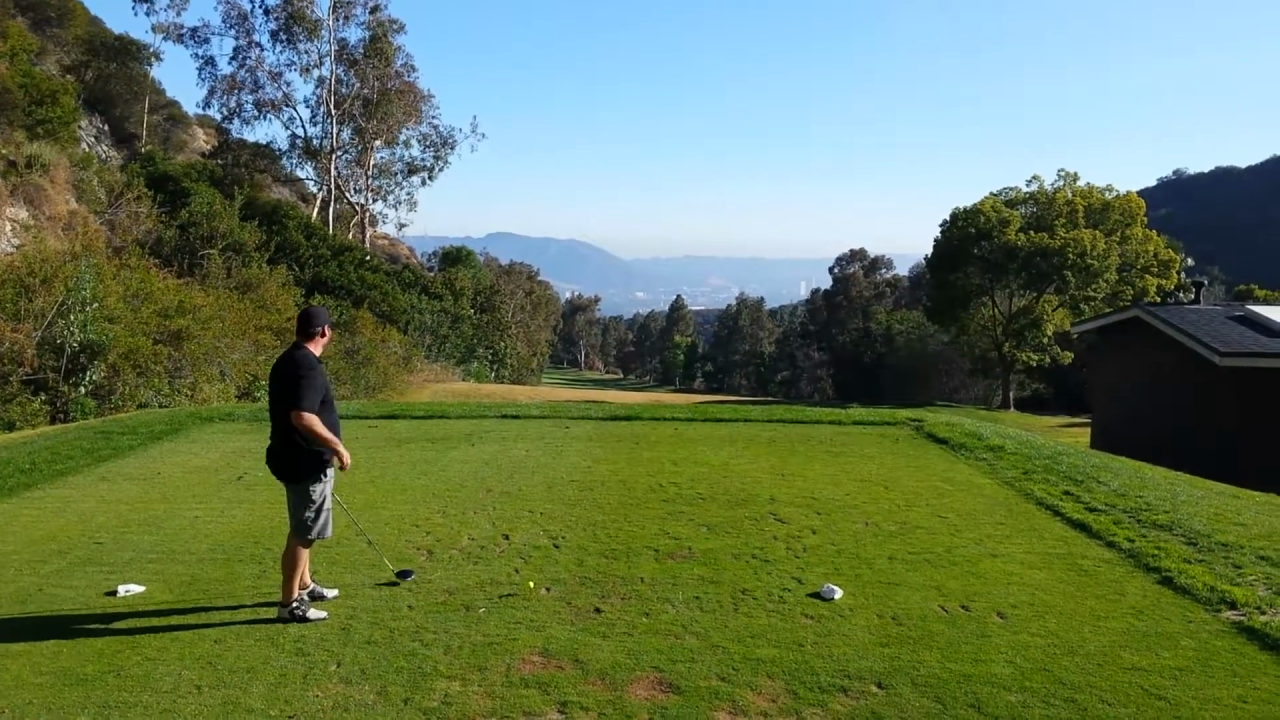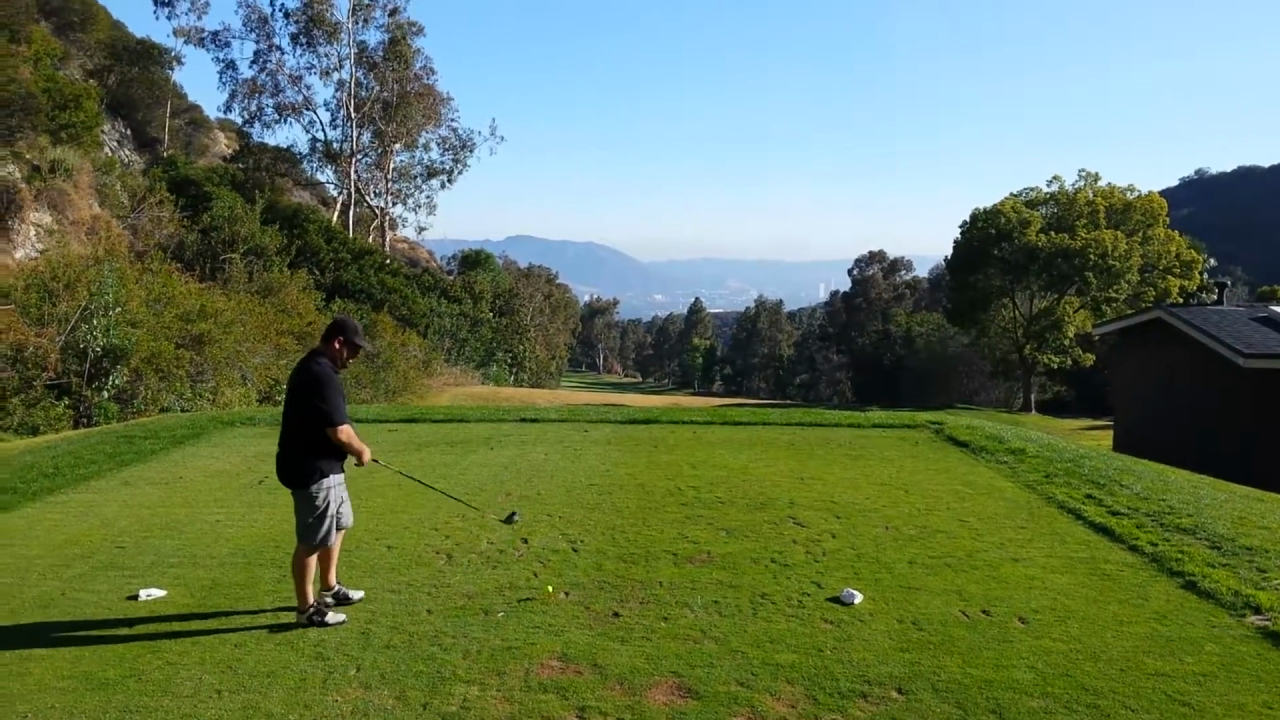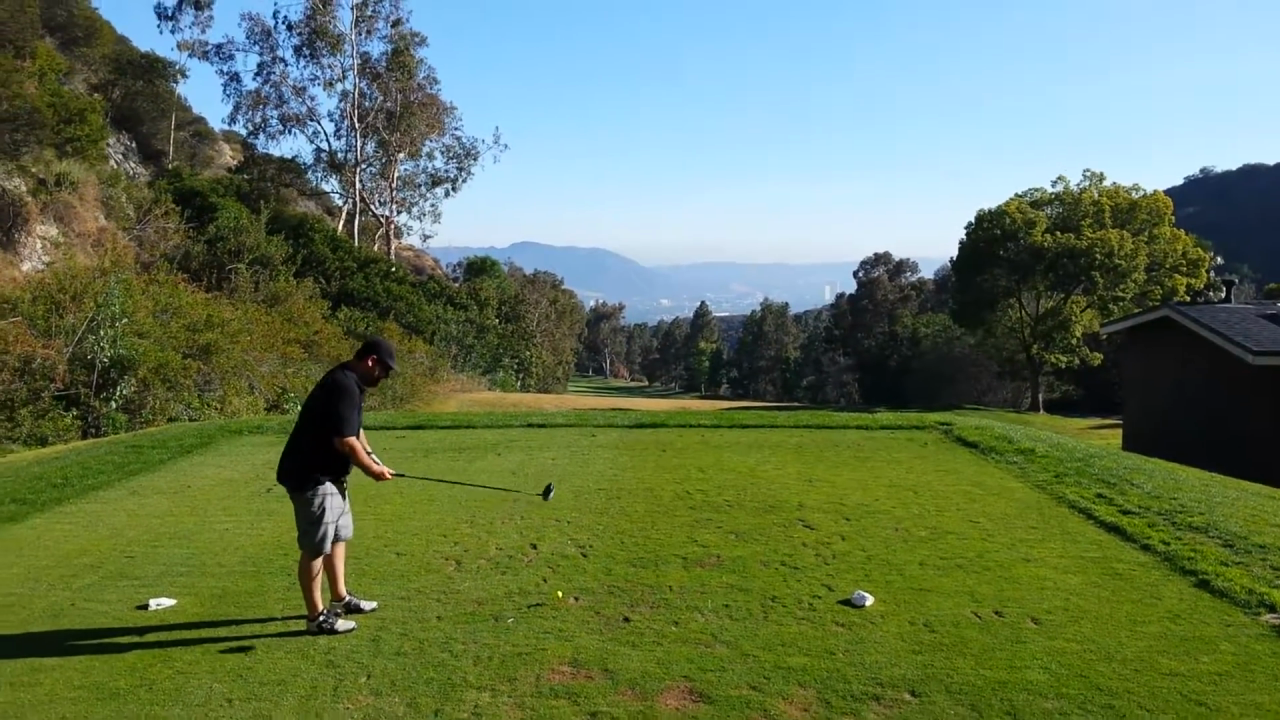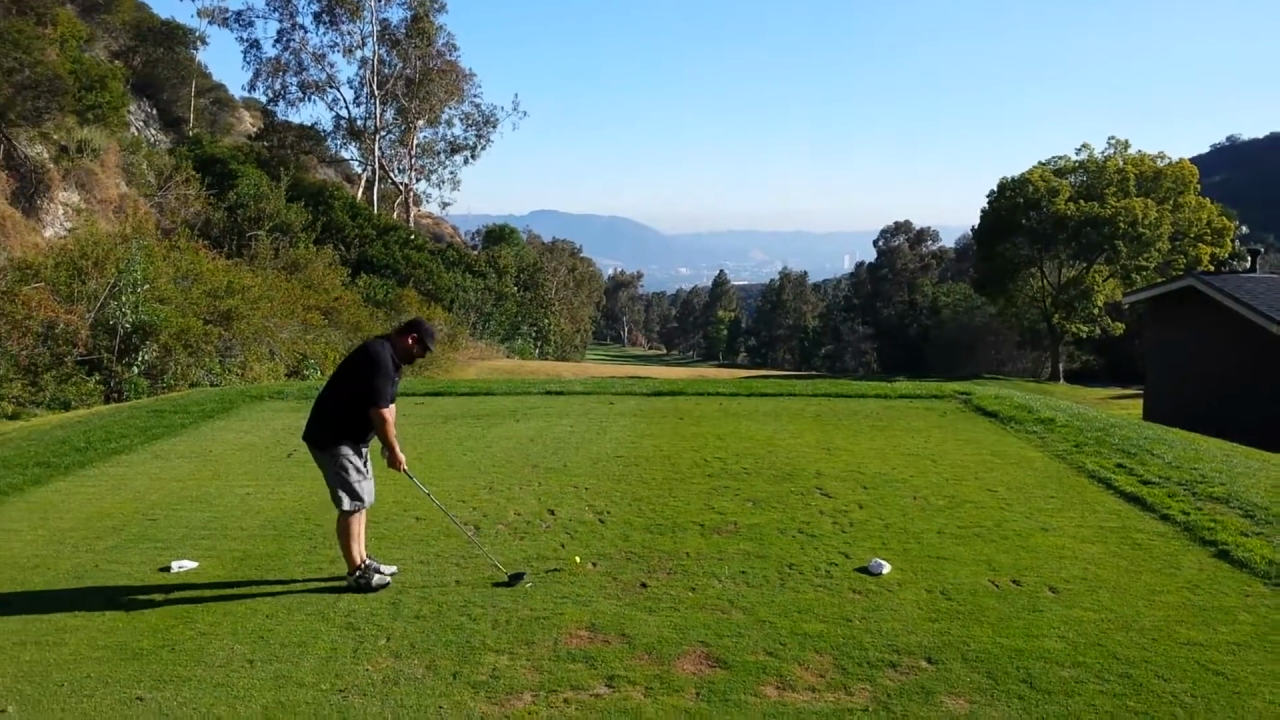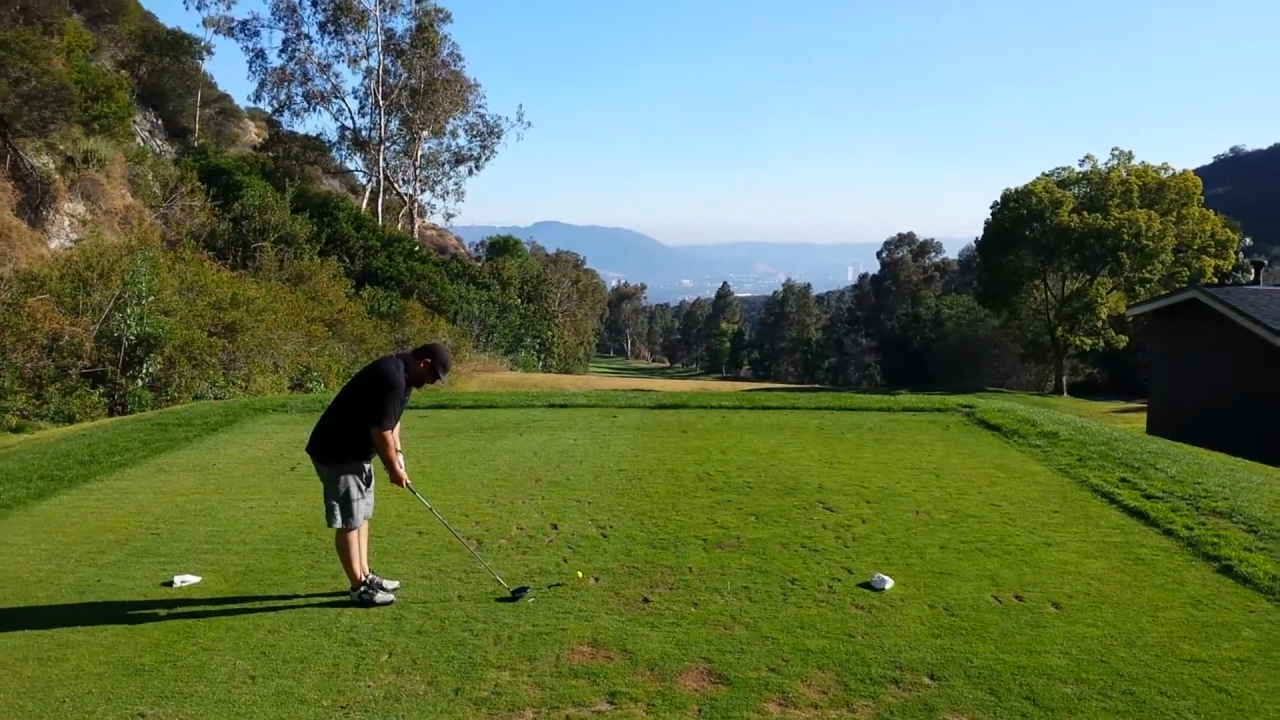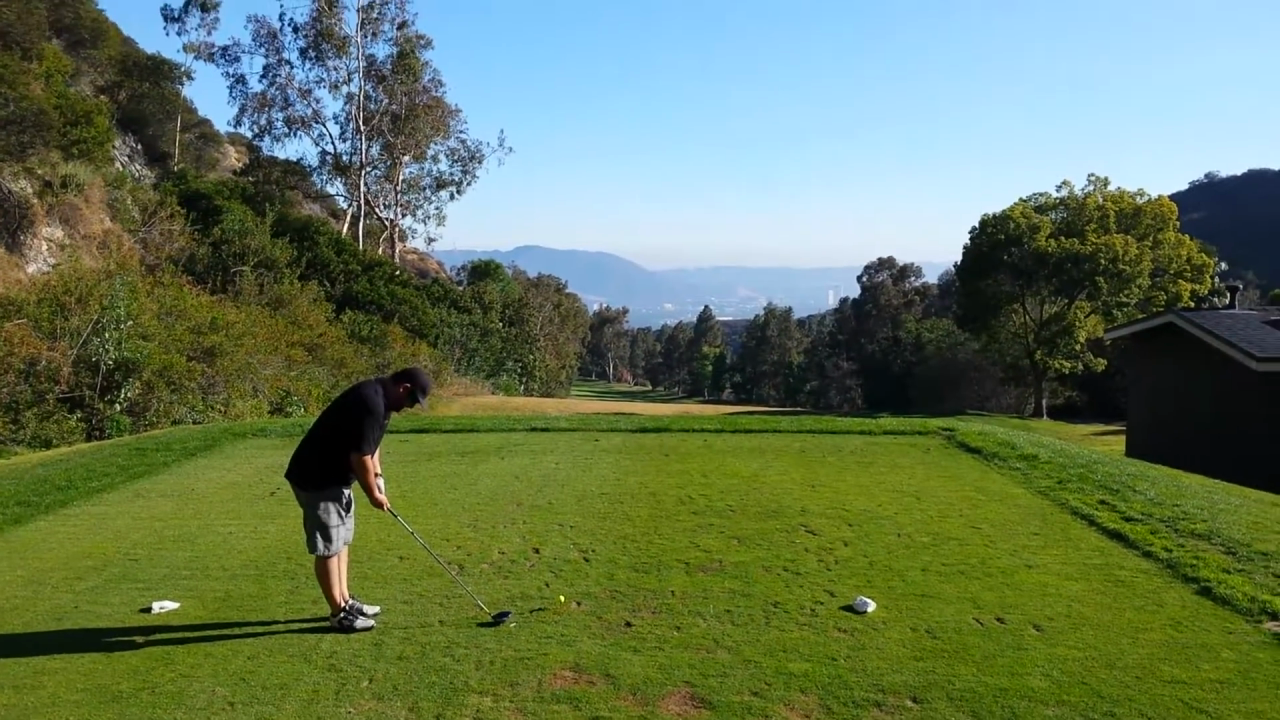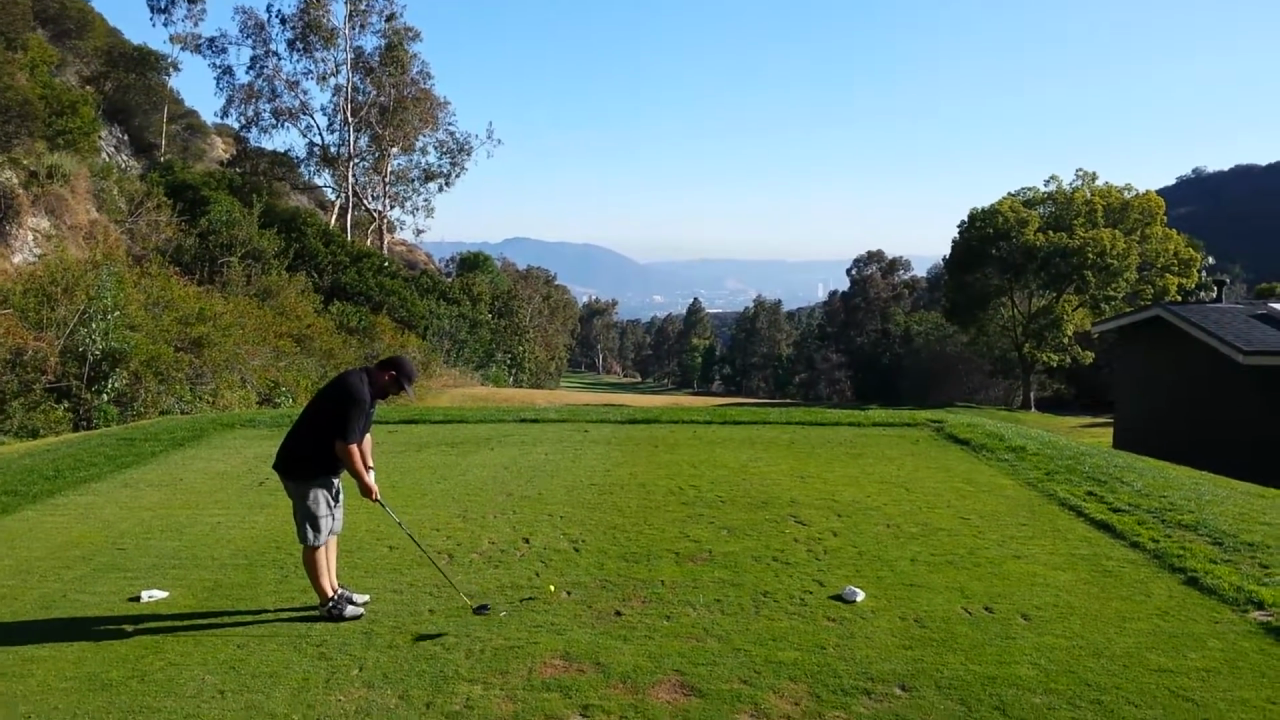
dt=0.4s
person 1, frame 1
left shoulder: (290, 360)
right shoulder: (306, 366)
right elbow: (302, 418)
right wrist: (337, 447)
left hip: (295, 458)
right hip: (306, 463)
left knee: (304, 529)
right knee: (303, 532)
left ankle: (303, 586)
right ankle: (289, 604)
person 1, frame 2
left shoulder: (315, 367)
right shoulder: (322, 375)
right elbow: (338, 432)
left wrist: (355, 446)
right wrist: (360, 450)
left hip: (322, 466)
right hip: (314, 469)
left knee: (337, 524)
right knee: (312, 540)
left ankle: (329, 588)
right ankle: (306, 609)
person 1, frame 3
left shoulder: (350, 382)
right shoulder: (343, 387)
left elbow: (354, 430)
right elbow: (345, 442)
left wrist: (370, 456)
right wrist: (372, 469)
left hip: (328, 474)
right hip: (312, 477)
left knee: (338, 535)
right knee: (315, 547)
left ankle: (340, 598)
right ankle: (316, 616)
person 1, frame 4
left shoulder: (390, 356)
right shoulder: (379, 358)
left elbow: (388, 404)
right elbow: (379, 413)
left wrist: (389, 446)
right wrist: (394, 451)
left hip: (352, 437)
right hip: (333, 438)
left knee: (361, 499)
right knee: (353, 502)
left ankle: (362, 560)
right ankle: (356, 571)
person 1, frame 5
left shoulder: (398, 370)
right shoulder: (392, 377)
left elbow: (391, 420)
right elbow: (380, 431)
left wrist: (397, 453)
right wrist: (394, 469)
left hip: (355, 451)
right hip: (337, 452)
left knee: (361, 514)
right knee: (348, 520)
left ankle: (365, 575)
right ankle: (359, 587)
person 1, frame 6
left shoulder: (378, 395)
right shoulder: (370, 402)
left elbow: (370, 445)
right elbow: (360, 456)
left wrist: (378, 477)
right wrist: (373, 493)
left hip: (335, 476)
right hip: (317, 478)
left knee: (341, 540)
right knee: (328, 546)
left ankle: (345, 601)
right ankle: (339, 612)
person 1, frame 7
left shoulder: (365, 386)
right shoulder: (355, 391)
left elbow: (363, 432)
right elbow: (346, 445)
left wrist: (369, 469)
right wrist: (364, 481)
left hip: (323, 467)
right hip: (305, 469)
left knee: (329, 530)
right knee: (316, 536)
left ankle: (334, 590)
right ankle: (328, 601)
